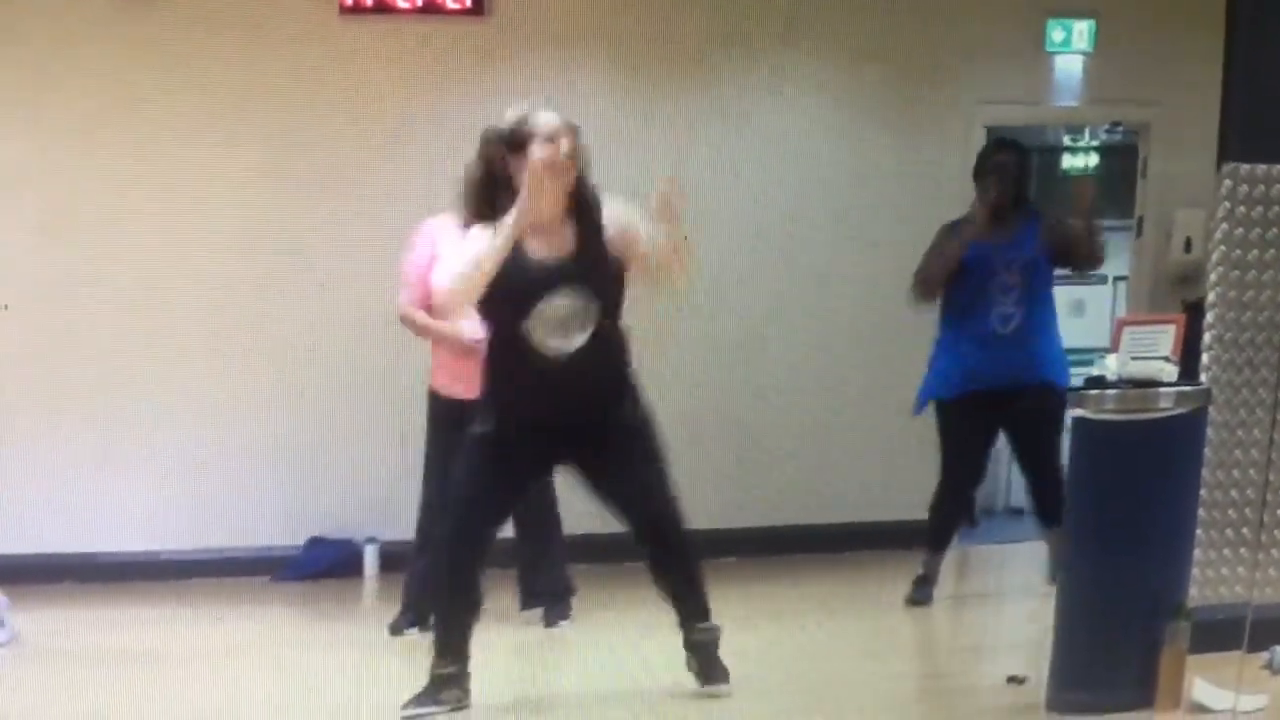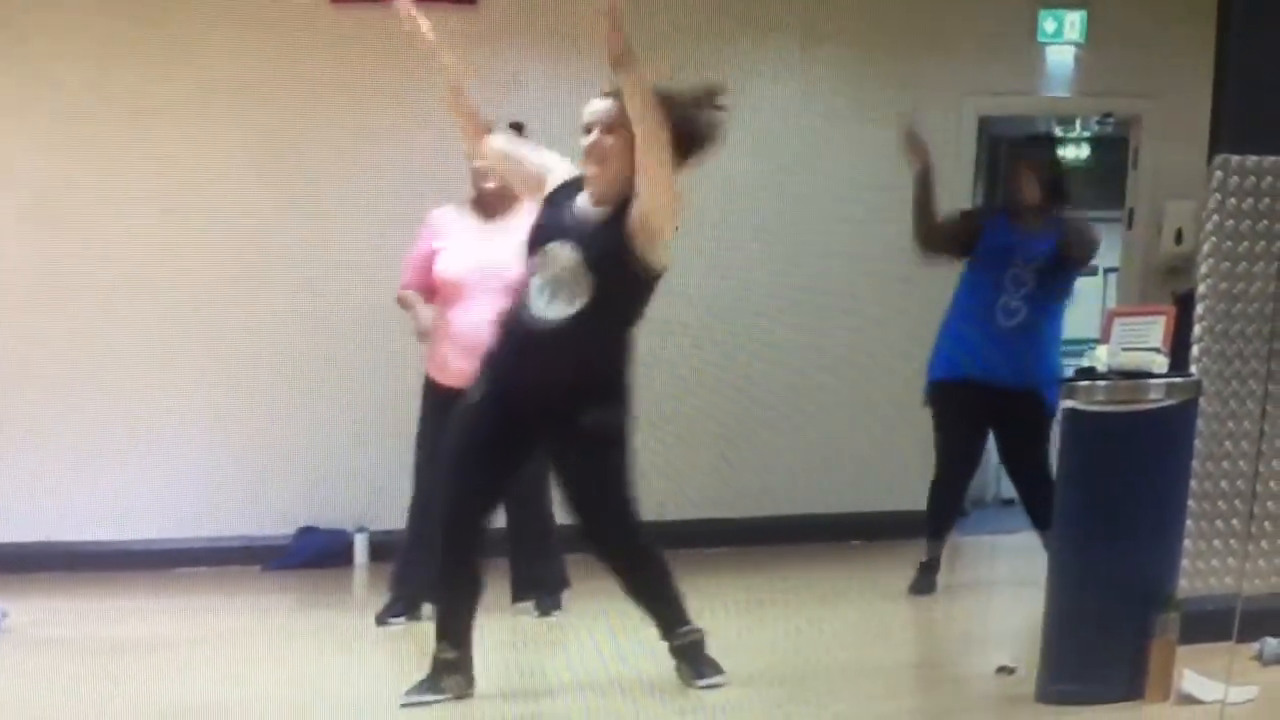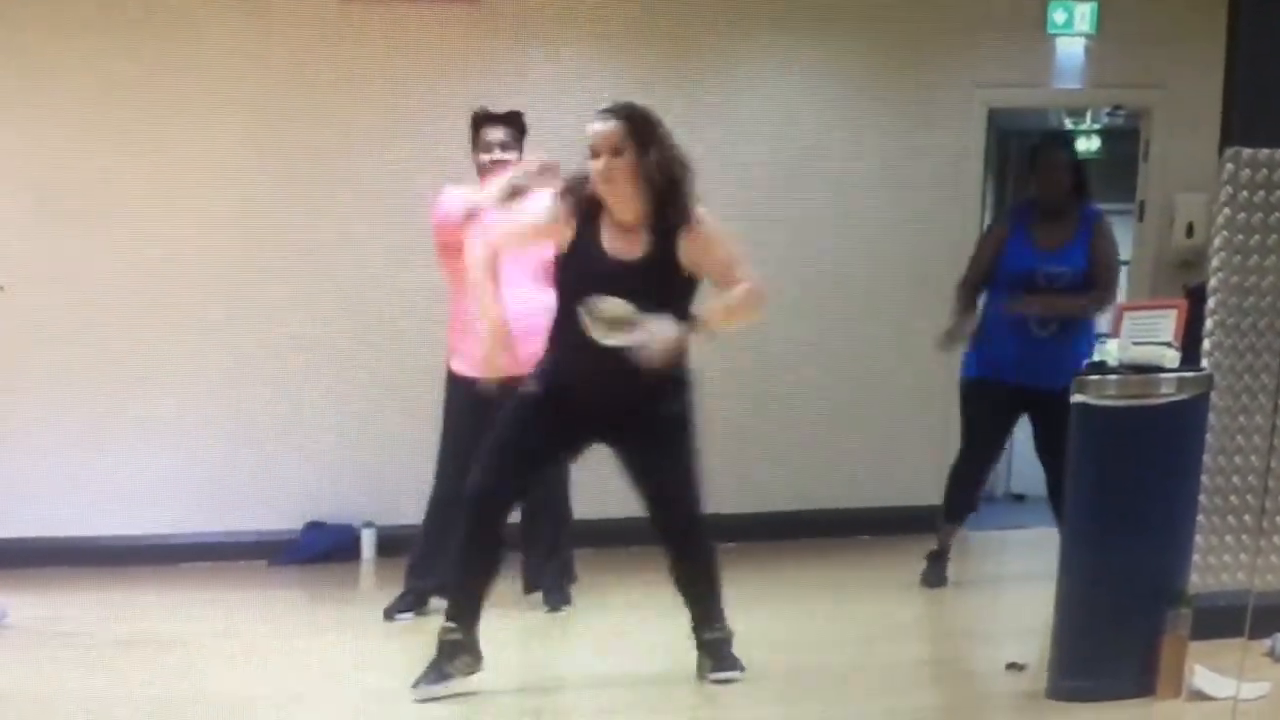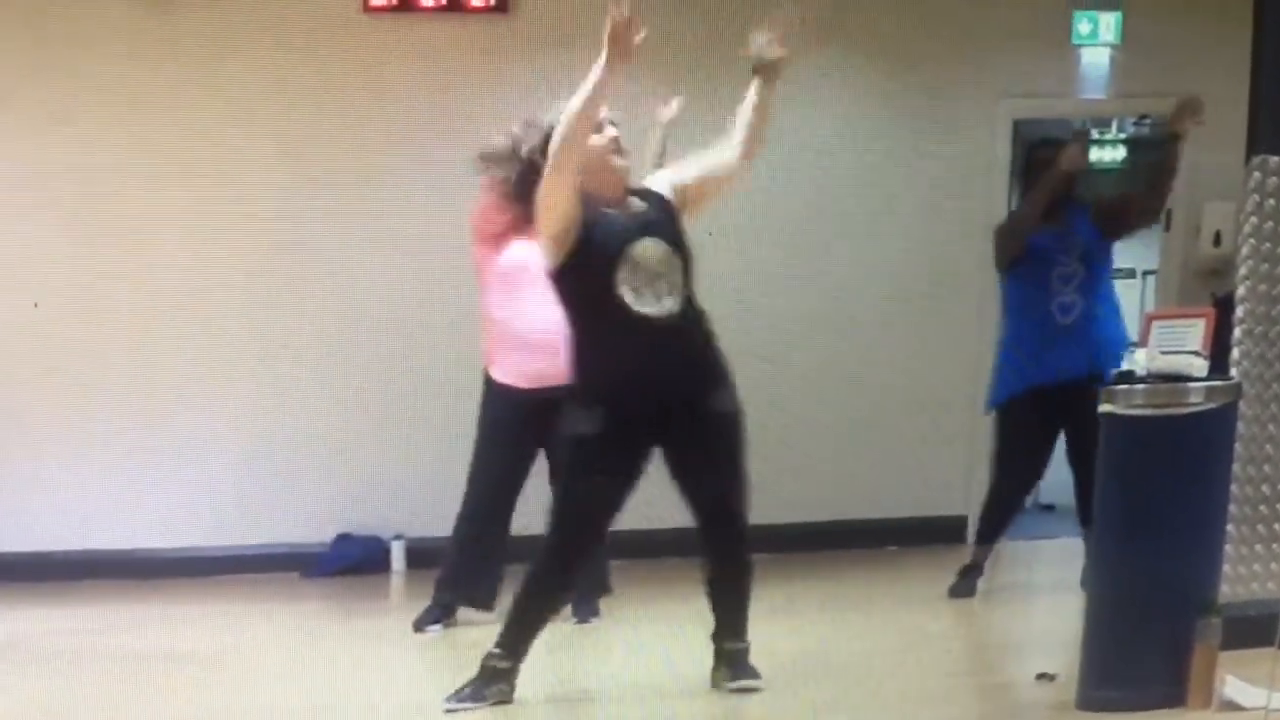
dt=0.7s
person 1, frame 1
left shoulder: (607, 222)
right shoulder: (491, 238)
left elbow: (670, 272)
right elbow: (456, 293)
left wrist: (669, 240)
right wrist: (516, 228)
left hip: (606, 413)
right hip: (515, 419)
left knee: (663, 529)
right knee: (460, 543)
left ankle: (703, 647)
person 1, frame 2
left shoulder: (649, 211)
right shoulder: (557, 186)
left elbow: (659, 148)
right elbow: (479, 137)
left wrist: (623, 63)
left hip: (584, 405)
right hip: (503, 394)
left knee: (615, 536)
right knee: (458, 524)
left ankle: (686, 643)
right ankle: (452, 663)
person 1, frame 3
left shoulder: (687, 230)
right shoulder: (571, 212)
left elbow: (748, 292)
right elbow: (490, 250)
left wrist: (686, 326)
left hip: (648, 402)
right hip: (559, 393)
left knee: (682, 522)
right knee: (484, 503)
left ankle: (713, 641)
right ankle: (457, 647)
person 1, frame 4
left shoulder: (662, 195)
right shoulder: (564, 215)
left elbow: (739, 152)
right elbow: (561, 151)
left wrist: (762, 78)
right wrist: (606, 66)
left hip: (699, 398)
right hip: (610, 410)
left knee: (726, 530)
right knee: (570, 546)
left ankle: (731, 654)
right ankle: (500, 670)
person 2, frame 1
right shoulder: (436, 232)
right elbow: (408, 307)
right wrist: (451, 336)
right hip: (453, 395)
left knee: (533, 496)
right knee: (440, 498)
left ankle: (552, 594)
right ankle: (419, 603)
person 2, frame 2
left shoulder: (540, 220)
right shoulder: (441, 222)
right elbow: (407, 288)
right wrist: (420, 312)
right hip: (449, 385)
left knee: (527, 490)
right knee: (433, 491)
left ankle: (544, 587)
right ankle: (409, 594)
person 2, frame 3
left shoulder: (549, 207)
right shoulder: (457, 200)
right elbow: (459, 217)
right hip: (474, 373)
left knee: (546, 483)
right knee: (456, 483)
left ankle: (553, 580)
right ankle: (421, 586)
person 2, frame 4
right shoulder: (494, 219)
right elbow: (500, 179)
left wrist: (661, 128)
left hip: (575, 385)
right hip: (511, 386)
right knee: (486, 492)
left ankle: (584, 592)
right ankle: (452, 597)
person 3, frame 1
left shoulder: (1042, 229)
right shoulder: (954, 235)
left elbow: (1090, 260)
right elbow: (922, 290)
left wrist: (1085, 217)
right wrist: (965, 239)
left hip: (1035, 377)
right hip: (966, 380)
left knee: (1046, 470)
right knee: (958, 479)
right ankle: (927, 574)
person 3, frame 2
left shoulder: (1063, 233)
right shoulder: (984, 224)
left elbow: (1086, 249)
right elbow: (929, 240)
left wrist: (1044, 207)
right wrist: (923, 175)
left hip: (1028, 377)
right hip: (962, 370)
left knee: (1031, 472)
right knee: (953, 470)
right ankle: (930, 563)
person 3, frame 3
left shoulder: (1096, 229)
right shoulder: (1010, 224)
left elbow: (1104, 296)
right elbow: (972, 283)
left wrist: (1046, 304)
right wrist: (962, 320)
left hip: (1063, 372)
right hip: (997, 364)
left knee: (1062, 465)
right knee: (976, 456)
right ankle: (941, 552)
person 3, frame 4
left shoulder: (1095, 217)
right shoulder: (1014, 228)
left elbow: (1150, 204)
right elbow: (1012, 241)
left wrist: (1175, 142)
right wrist: (1055, 178)
left hip: (1094, 371)
right hip: (1030, 374)
left knee: (1094, 473)
right knee: (1015, 474)
right ankle: (974, 564)
